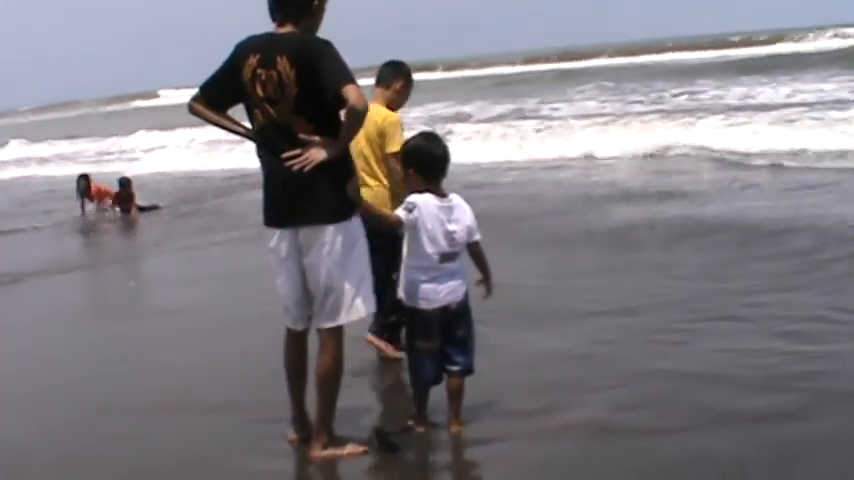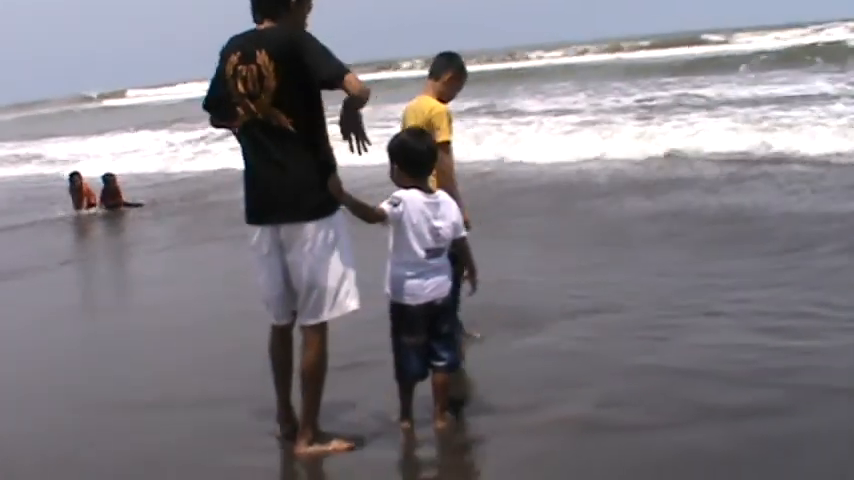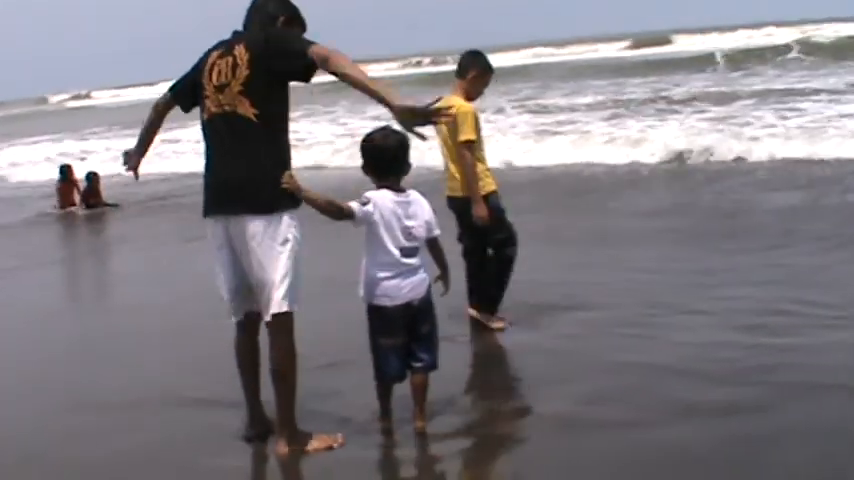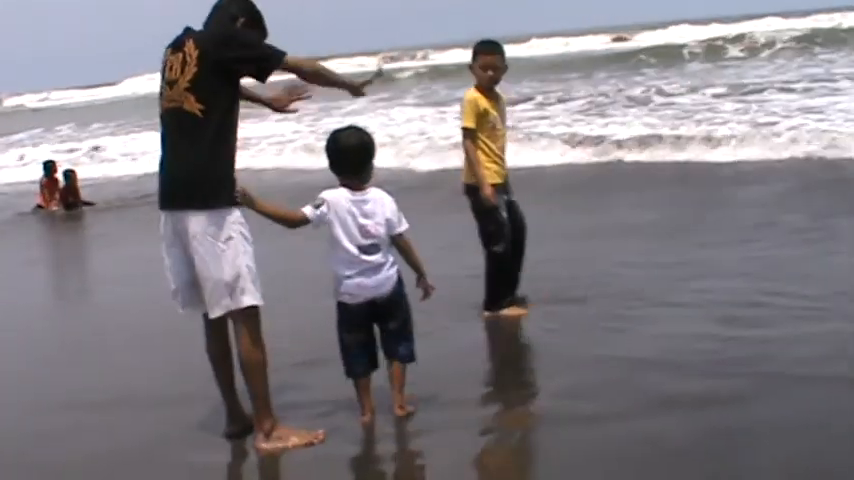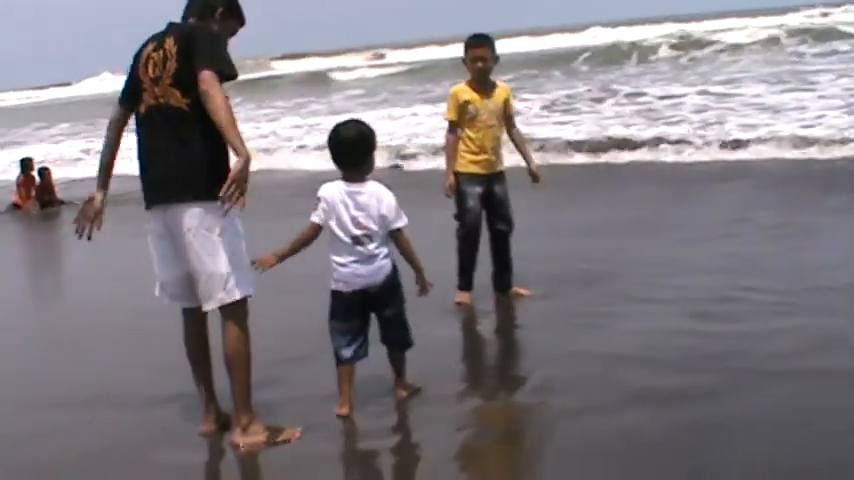
dt=0.5s
person 1, frame 1
left shoulder: (246, 53)
right shoulder: (315, 50)
left elbow: (199, 104)
right elbow: (357, 103)
left wrist: (254, 133)
right wrist: (336, 145)
left hip: (281, 206)
right hip: (327, 203)
left knee: (296, 322)
right knee: (331, 327)
left ankle: (299, 422)
right ankle: (323, 438)
person 1, frame 2
left shoulder: (231, 51)
right shoulder: (295, 42)
left elbow: (219, 115)
right elbow: (357, 90)
right wrist: (350, 119)
left hip: (261, 206)
right hip: (309, 201)
left knee: (281, 318)
right knee: (315, 322)
left ankle: (285, 418)
right ankle: (309, 434)
person 1, frame 3
left shoulder: (211, 57)
right shoulder: (280, 44)
left elbow: (163, 104)
right elbow: (330, 61)
left wrist: (139, 150)
right wrist: (394, 104)
left hip: (220, 204)
right hip: (265, 202)
left knee: (245, 316)
right knee: (277, 315)
left ankle: (254, 418)
right ankle: (286, 431)
person 1, frame 4
left shoulder: (177, 49)
right shoulder: (226, 39)
right elbow: (300, 66)
left wrist: (268, 101)
right wrist: (349, 85)
left hip: (174, 198)
right hip: (211, 198)
left knee: (214, 316)
right knee: (242, 312)
left ankle: (234, 415)
right ankle: (267, 428)
person 1, frame 5
left shoulder: (150, 47)
left elbow: (119, 119)
right elbow: (208, 84)
left wrist: (100, 188)
right wrist: (241, 150)
left hip: (158, 194)
right hip: (198, 191)
left knee: (188, 308)
right knee: (230, 304)
left ankle: (212, 411)
right ankle: (244, 424)
person 2, frame 1
left shoulder: (416, 205)
right shoulder: (460, 205)
left elbow: (390, 222)
right elbow: (475, 247)
left wrist: (360, 201)
right wrist: (486, 276)
left hip: (422, 300)
right hip: (454, 296)
left knee: (422, 367)
right knee: (456, 362)
left ankle: (421, 419)
right ankle: (455, 419)
person 2, frame 2
left shoulder: (403, 201)
right shoulder: (447, 201)
left elbow: (374, 215)
right elbow: (461, 244)
left wrist: (342, 195)
right wrist: (471, 272)
left hip: (408, 296)
right hip: (441, 292)
left knee: (408, 362)
right knee: (442, 359)
left ankle: (406, 415)
right ankle: (441, 414)
person 2, frame 3
left shoulder: (374, 202)
right shoulder: (420, 201)
left elbow: (339, 211)
right elbow: (434, 245)
left wrist: (301, 192)
right wrist: (444, 272)
left hip: (384, 296)
right hip: (418, 291)
left knee: (387, 361)
right knee: (420, 358)
left ankle: (385, 416)
right ankle: (419, 415)
person 2, frame 4
left shoulder: (330, 201)
right shoulder: (383, 199)
left elbow: (293, 220)
right elbow: (401, 242)
left wrist: (252, 202)
right wrist: (421, 275)
left hip: (351, 292)
right hip: (387, 286)
left knee: (358, 354)
right knee: (397, 347)
left ankle: (367, 409)
right ankle: (400, 402)
person 2, frame 5
left shoulder: (328, 193)
right shoulder: (382, 194)
left elbow: (309, 234)
right elbow: (399, 238)
left wrist: (276, 257)
right wrist: (419, 272)
left hip: (346, 281)
right hip: (382, 276)
left knee: (346, 344)
right knee: (393, 333)
left ankle: (345, 401)
right ankle: (401, 384)
person 3, frame 1
right shoulder: (390, 120)
right elbow: (395, 169)
right hip: (387, 207)
left knee: (383, 273)
left ankle: (387, 334)
right ankle: (383, 331)
person 3, frame 2
left shoulder: (411, 107)
right shoulder: (439, 110)
right elbow: (443, 161)
right wrist: (458, 205)
left knee: (448, 265)
right knee: (450, 264)
left ankle: (451, 326)
person 3, frame 3
left shoulder: (442, 105)
right shoulder: (466, 110)
right elbow: (468, 156)
right wrist: (479, 201)
left hip: (456, 192)
right hip: (477, 191)
left knee: (475, 251)
right knee: (505, 243)
left ankle: (482, 307)
right ankle: (484, 306)
person 3, frame 4
left shoulder: (498, 98)
right shoulder: (472, 99)
right elbow: (469, 143)
right wrist: (483, 184)
left hip: (499, 179)
right hip: (483, 182)
left knee: (517, 230)
right knee: (499, 241)
left ankle: (507, 293)
right ankle: (496, 303)
person 3, frame 5
left shoulder: (503, 91)
right shoulder: (458, 94)
left elbow: (512, 129)
right elbow: (452, 134)
left wrist: (529, 162)
right wrist: (449, 173)
left hip: (495, 171)
right hip: (467, 173)
left knee: (502, 229)
right knee: (469, 230)
left ankle: (504, 284)
right ankle: (464, 287)
